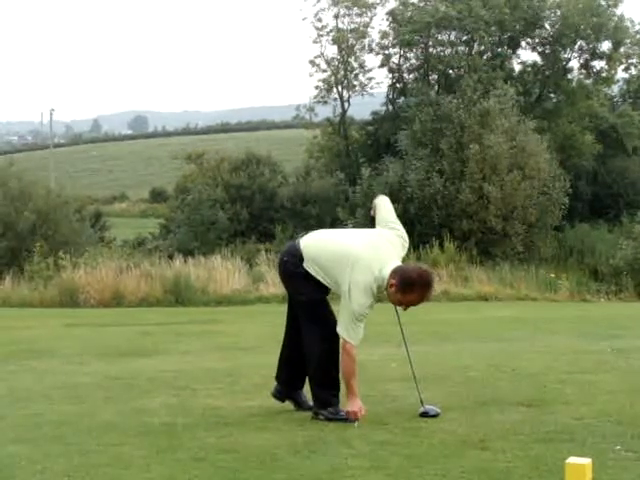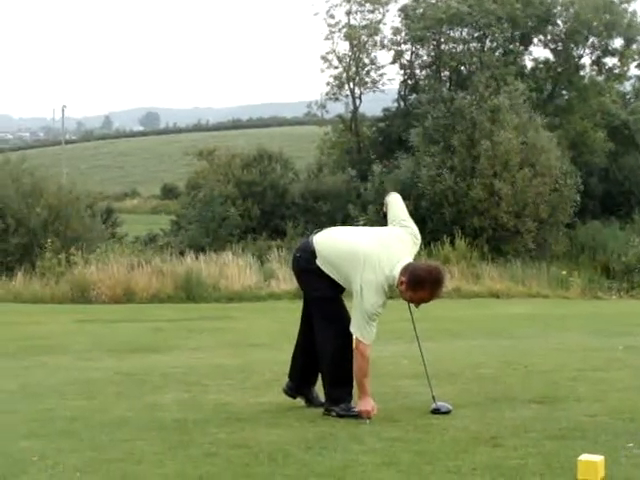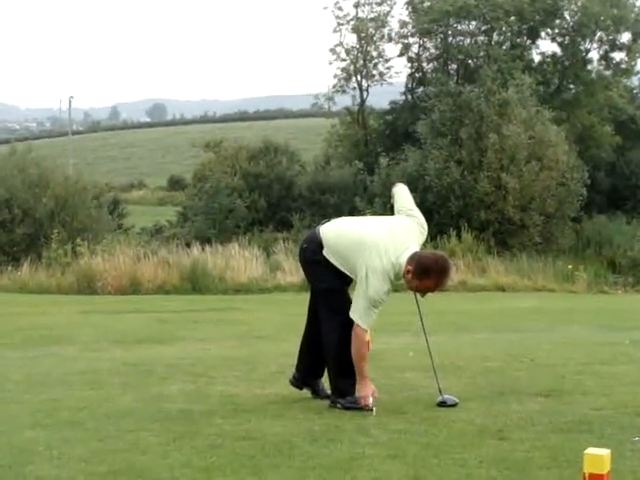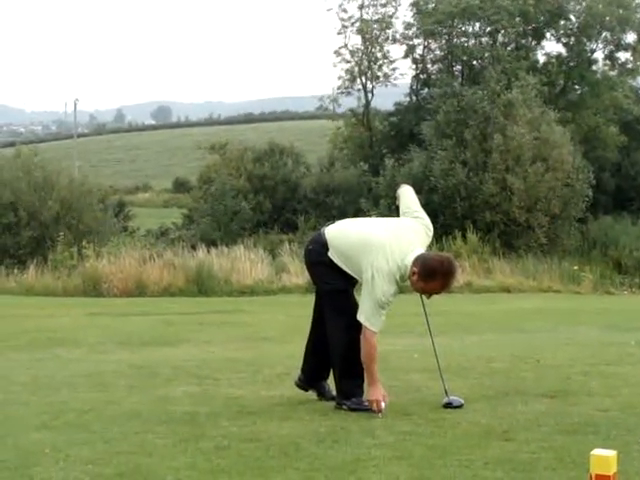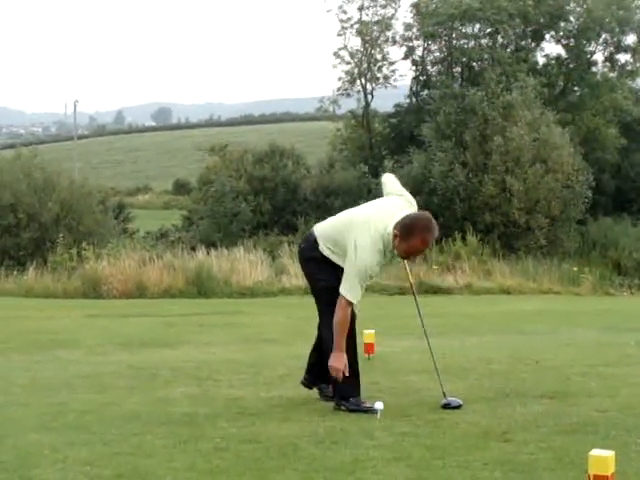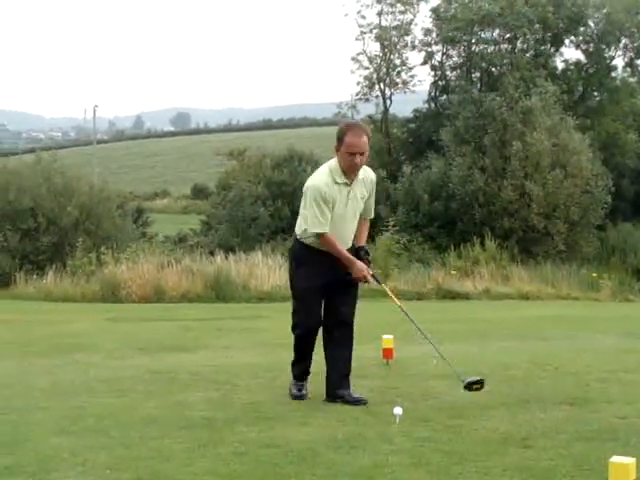
dt=0.7s
person 1, frame 1
left shoulder: (399, 240)
right shoulder: (362, 289)
left elbow: (381, 200)
right elbow: (348, 346)
right wrist: (353, 397)
left hip: (309, 255)
right hip: (296, 265)
left knee: (302, 326)
right knee: (324, 333)
left ankle: (287, 386)
right ankle: (325, 404)
person 1, frame 2
left shoulder: (411, 238)
right shoulder: (374, 288)
left elbow: (392, 197)
right elbow: (362, 345)
right wrist: (364, 397)
left hip: (325, 252)
right hip: (310, 262)
left knee: (317, 323)
right knee: (337, 329)
left ankle: (299, 383)
right ankle: (337, 400)
person 1, frame 3
left shoulder: (417, 227)
right shoulder: (379, 277)
left elbow: (399, 188)
right elbow: (359, 330)
right wrist: (363, 382)
left hip: (333, 246)
right hip: (317, 253)
left knee: (324, 314)
right knee: (341, 321)
left ankle: (306, 375)
right ankle: (343, 393)
person 1, frame 4
left shoulder: (423, 229)
right shoulder: (385, 279)
left elbow: (404, 190)
right elbow: (368, 333)
right wrist: (374, 385)
left hip: (338, 245)
right hip: (322, 254)
left knee: (329, 316)
right knee: (347, 322)
left ankle: (311, 377)
right ankle: (349, 395)
person 1, frame 5
left shoulder: (407, 209)
right shoulder: (368, 252)
left elbow: (387, 178)
right elbow: (345, 302)
right wrist: (338, 351)
left hip: (339, 252)
right hip: (318, 254)
left knee: (332, 319)
right knee: (341, 320)
left ankle: (317, 375)
right ankle: (347, 396)
person 1, frame 6
left shoulder: (368, 178)
right shoulder: (319, 184)
right elbow: (321, 234)
left wrist: (360, 248)
right wrist: (352, 264)
left hip: (343, 254)
right hip: (309, 255)
left knee: (342, 322)
right knee: (308, 321)
left ankle: (338, 387)
right ankle: (299, 377)
